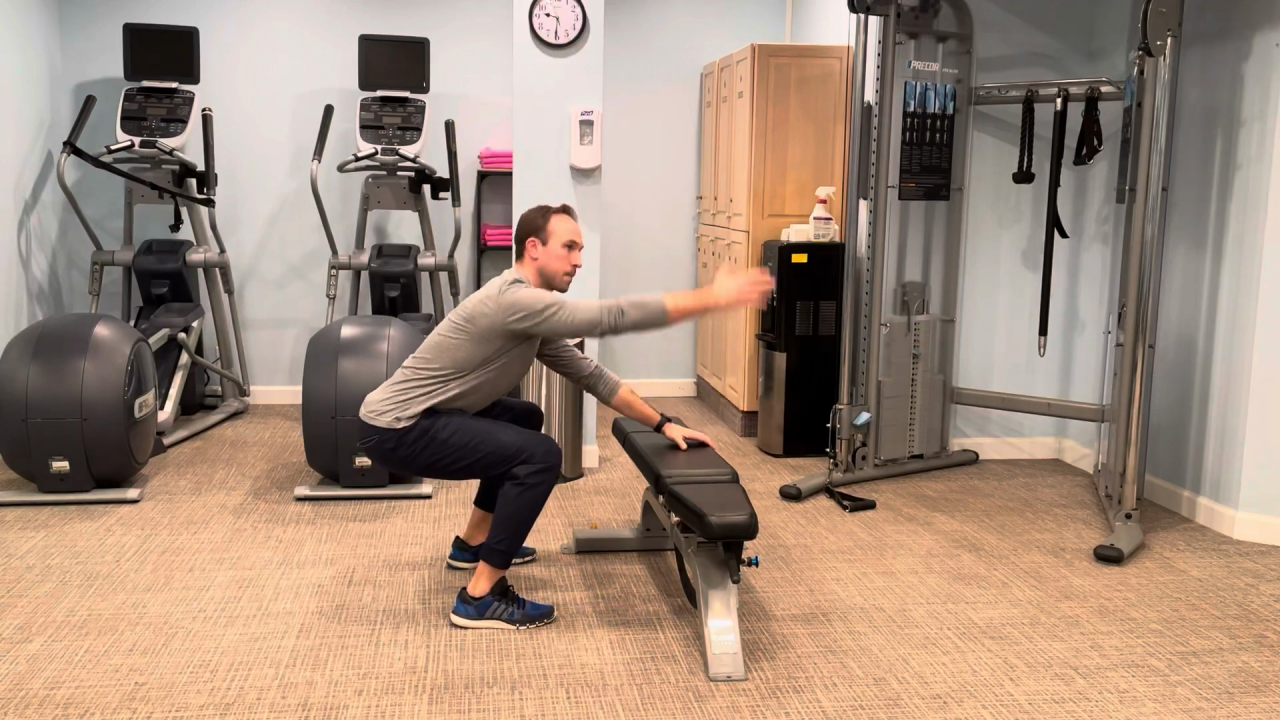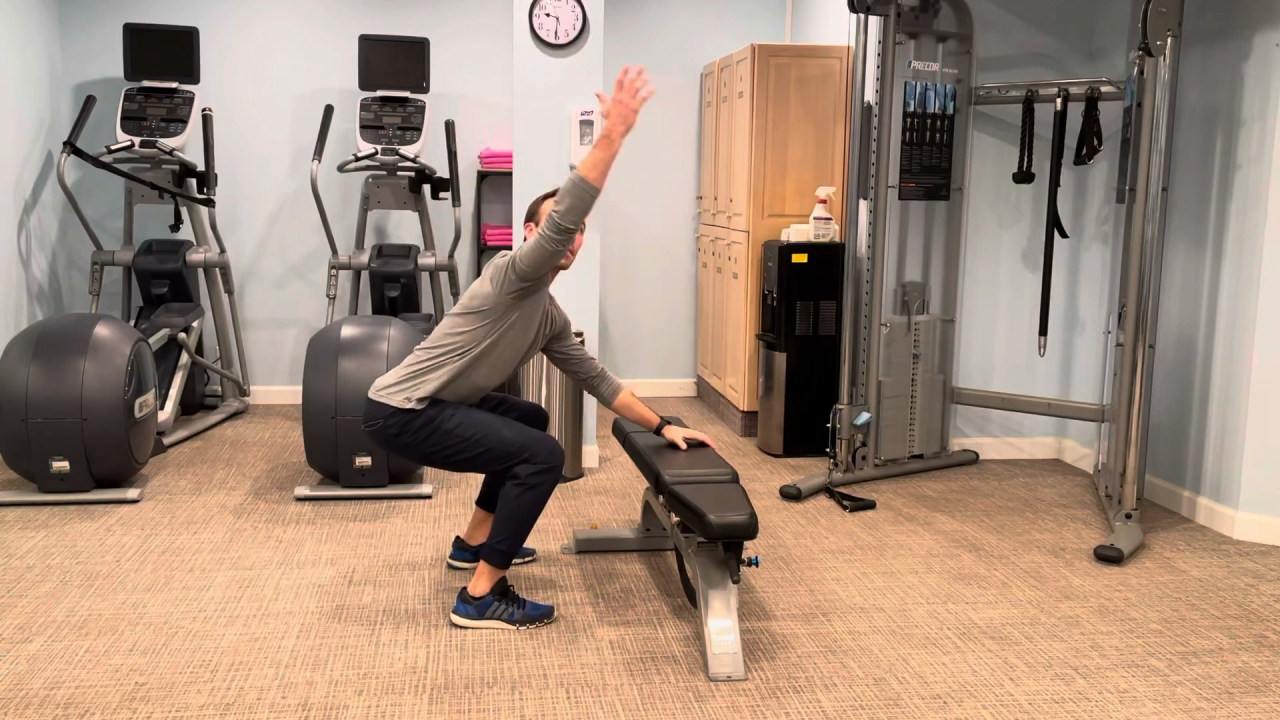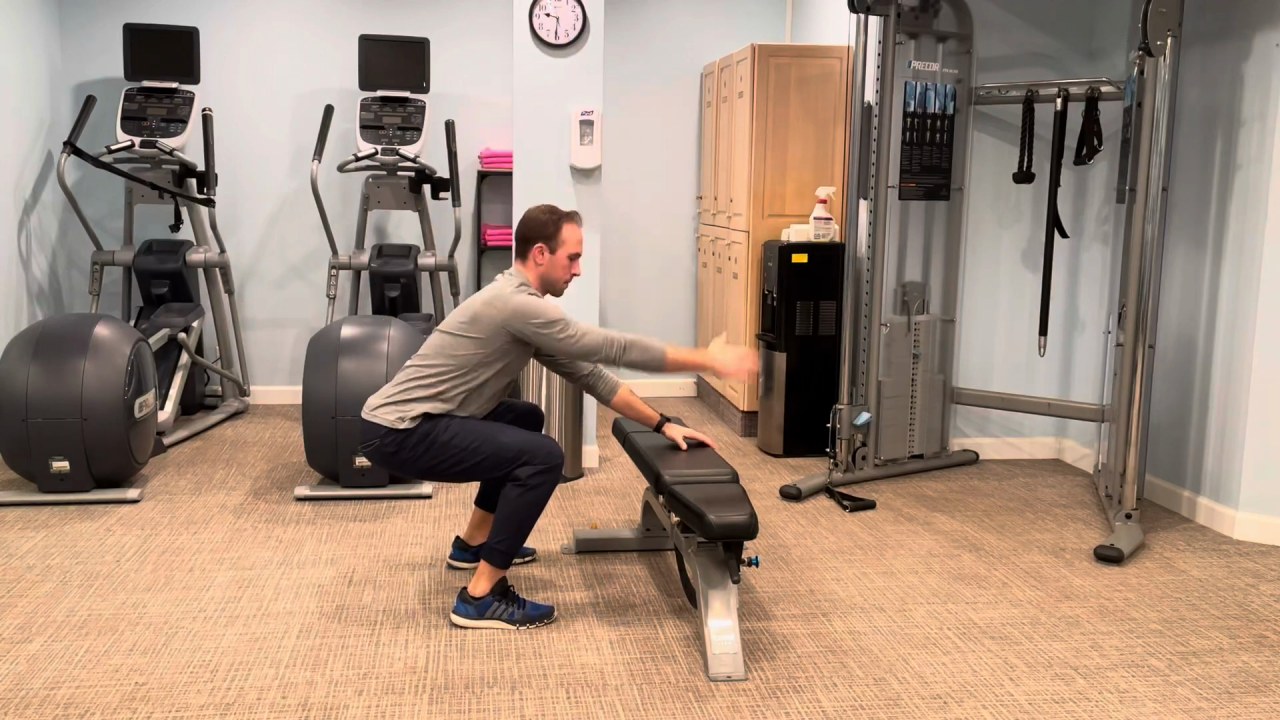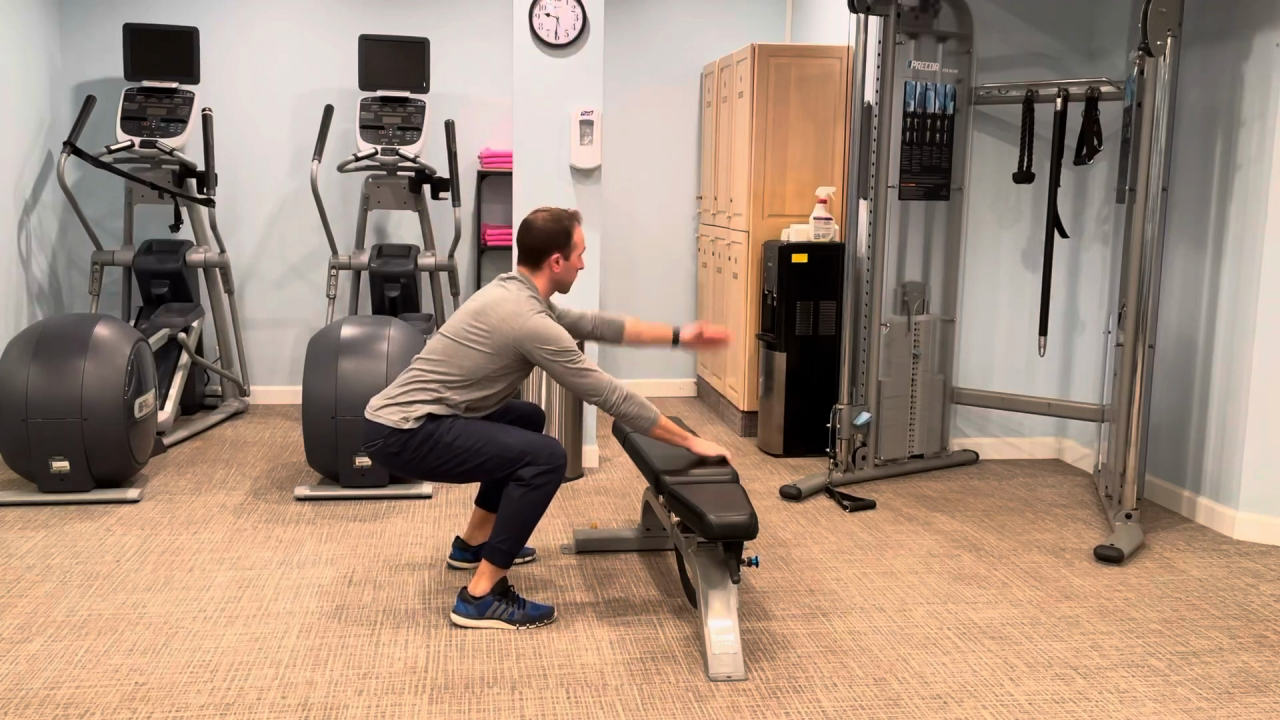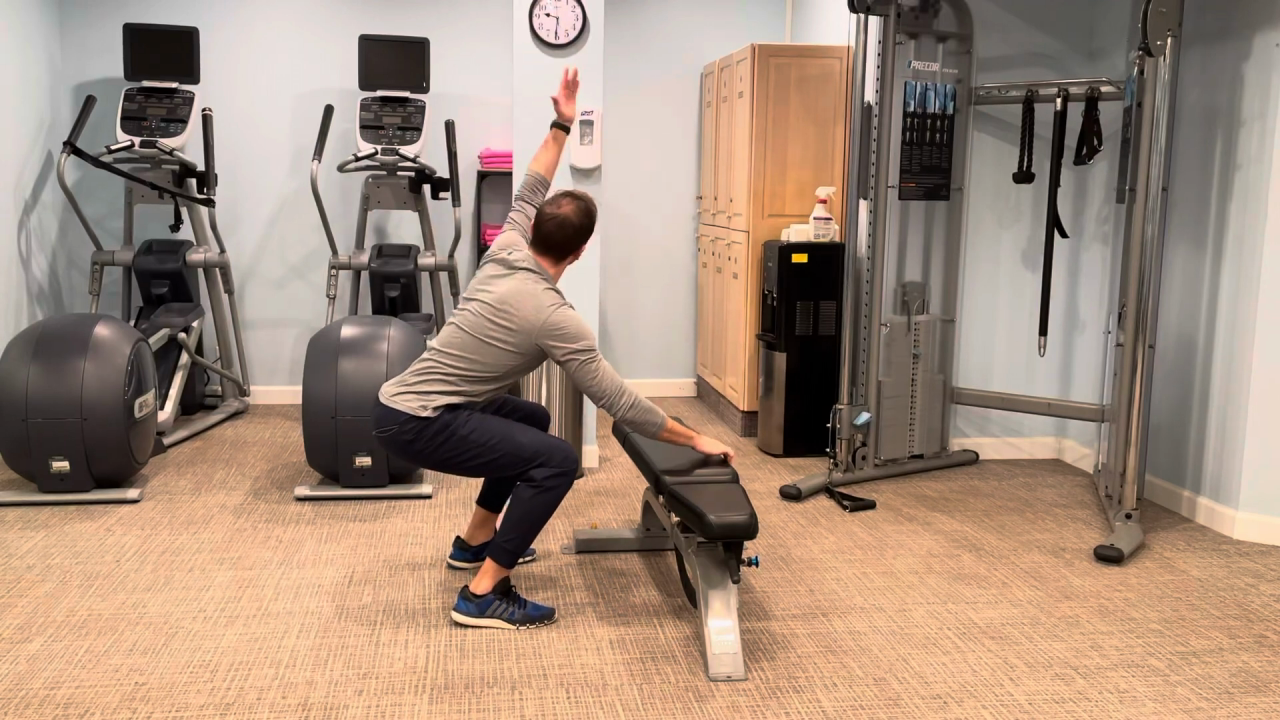
dt=0.5s
person 1, frame 1
left shoulder: (528, 305)
right shoulder: (516, 300)
left elbow: (589, 373)
right elbow: (616, 317)
left wrist: (663, 424)
right wrist: (712, 298)
left hip: (412, 416)
right hip: (395, 430)
left knee: (524, 421)
right knee: (539, 455)
left ankle: (473, 542)
right ankle: (481, 596)
person 1, frame 2
left shoulder: (547, 313)
right shoulder: (510, 276)
left elbow: (595, 377)
right elbow: (562, 221)
left wrist: (661, 425)
right wrist: (612, 134)
left hip: (431, 403)
right hip: (400, 412)
left knee: (528, 421)
right knee: (541, 455)
left ankle: (475, 542)
right ankle: (481, 597)
person 1, frame 3
left shoulder: (523, 309)
right shoulder: (518, 305)
left elbow: (588, 372)
right elbow: (614, 348)
left wrist: (661, 423)
right wrist: (705, 359)
left hip: (412, 419)
right hip: (397, 433)
left knee: (526, 420)
right knee: (541, 457)
left ankle: (474, 542)
right ankle: (481, 597)
person 1, frame 4
left shoulder: (513, 291)
right shoulder: (528, 322)
left elbow: (591, 324)
right elbow: (610, 395)
left wrist: (676, 336)
right wrist: (690, 440)
left hip: (404, 418)
right hip: (401, 435)
left knee: (527, 420)
right knee: (544, 458)
left ankle: (474, 542)
right ankle: (481, 597)
person 1, frame 5
left shoulder: (502, 257)
right shoulder: (551, 316)
left elbow: (530, 192)
right elbow: (618, 400)
left wrist: (562, 124)
right wrist: (695, 440)
left hip: (408, 403)
right hip: (414, 423)
left knee: (531, 423)
right knee: (556, 461)
left ankle: (475, 541)
right ankle: (482, 594)
